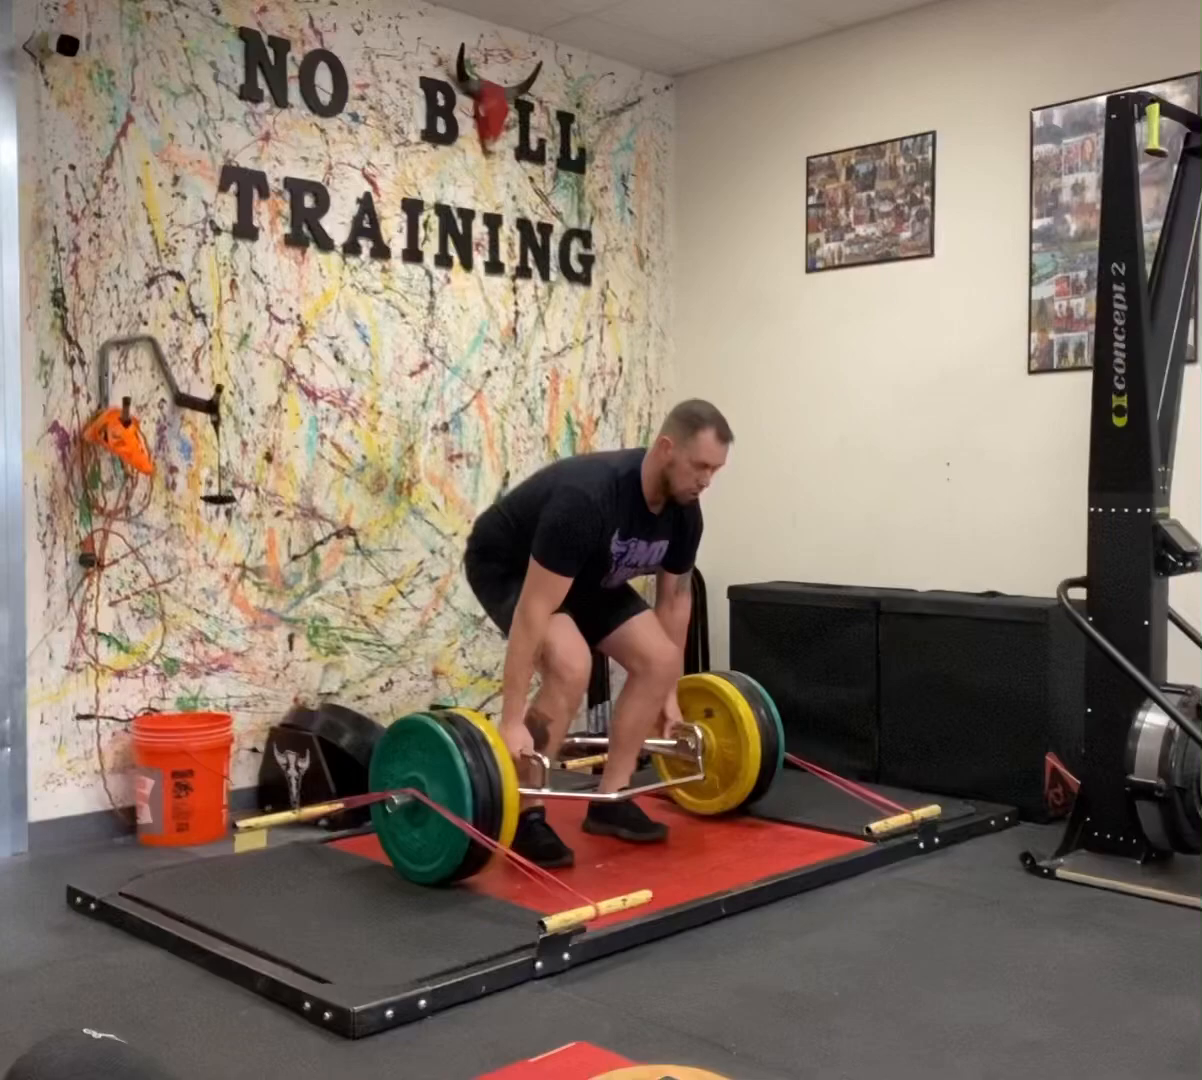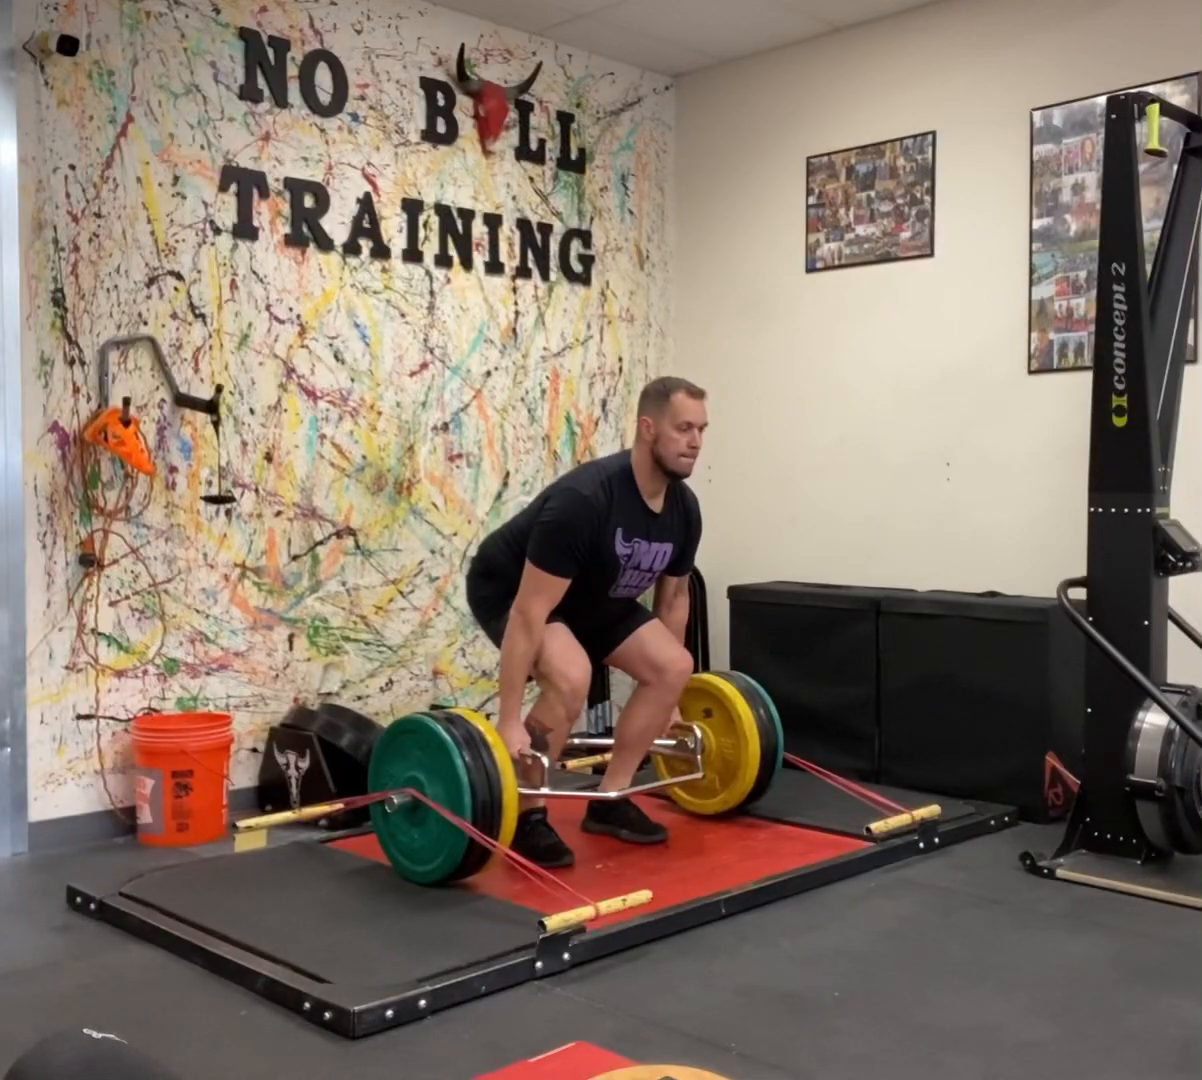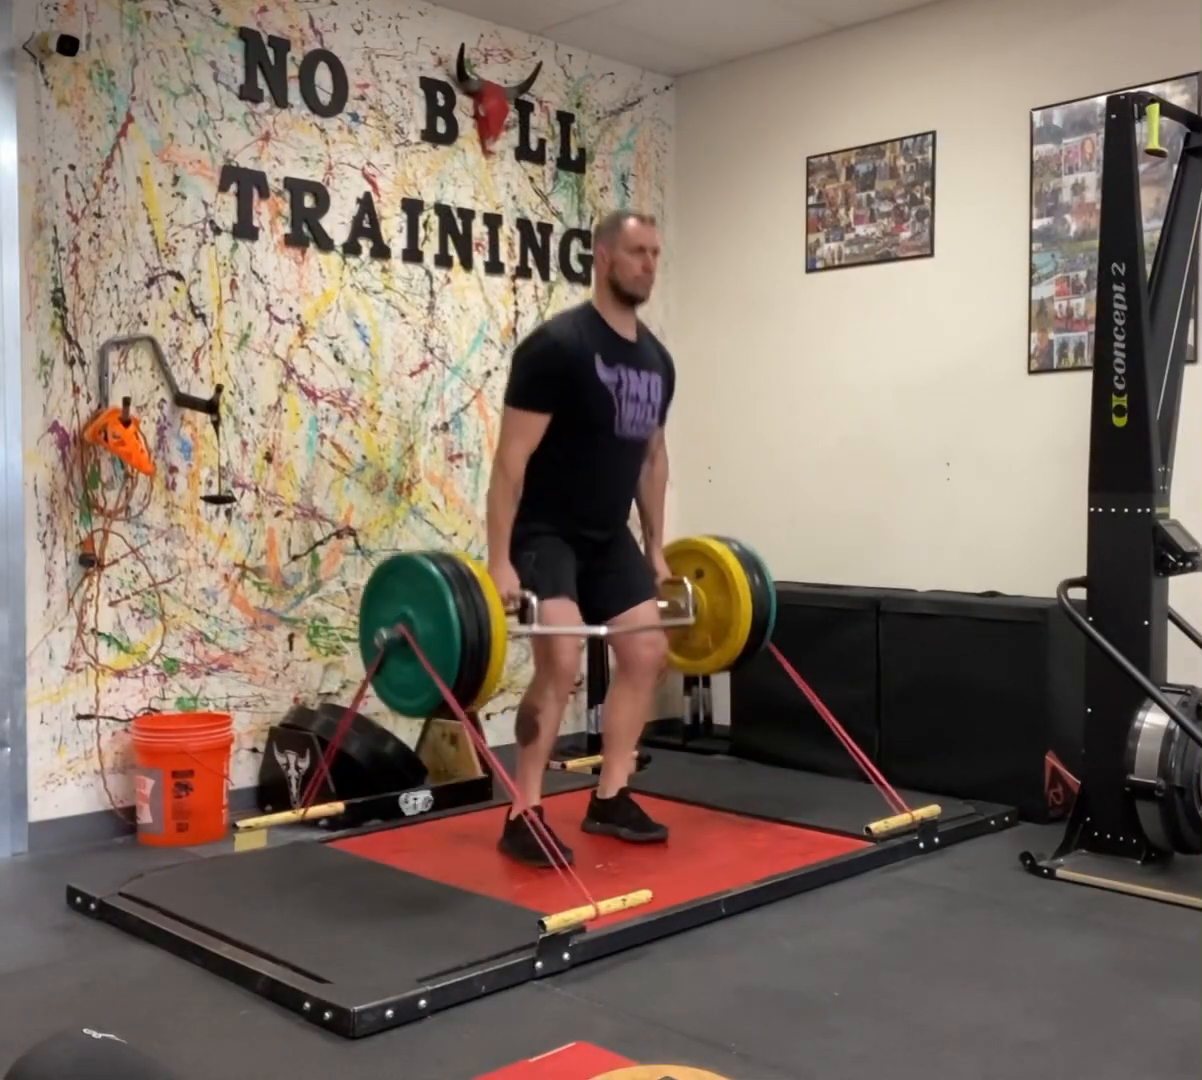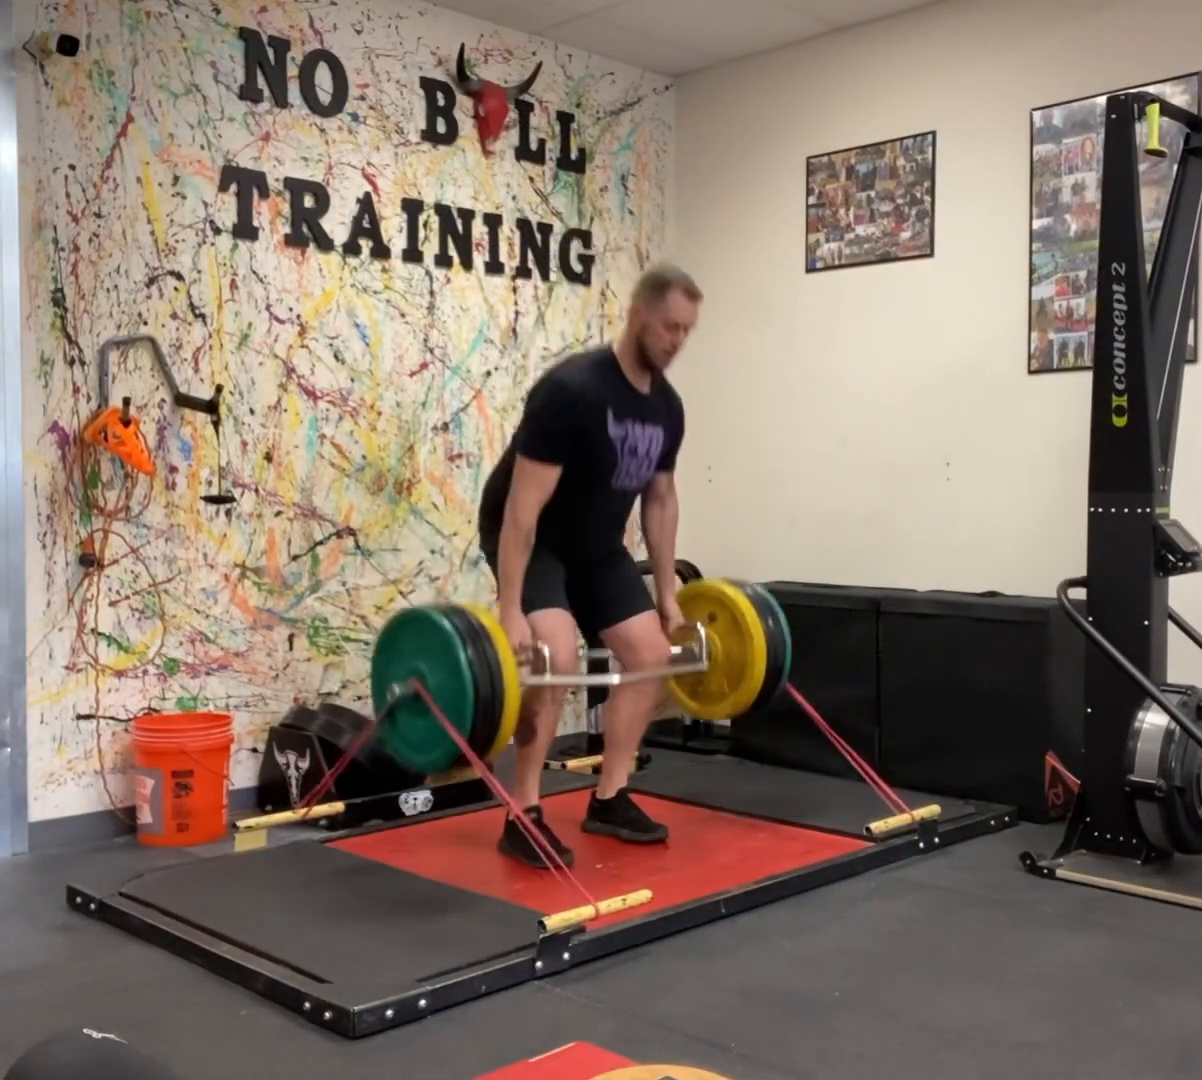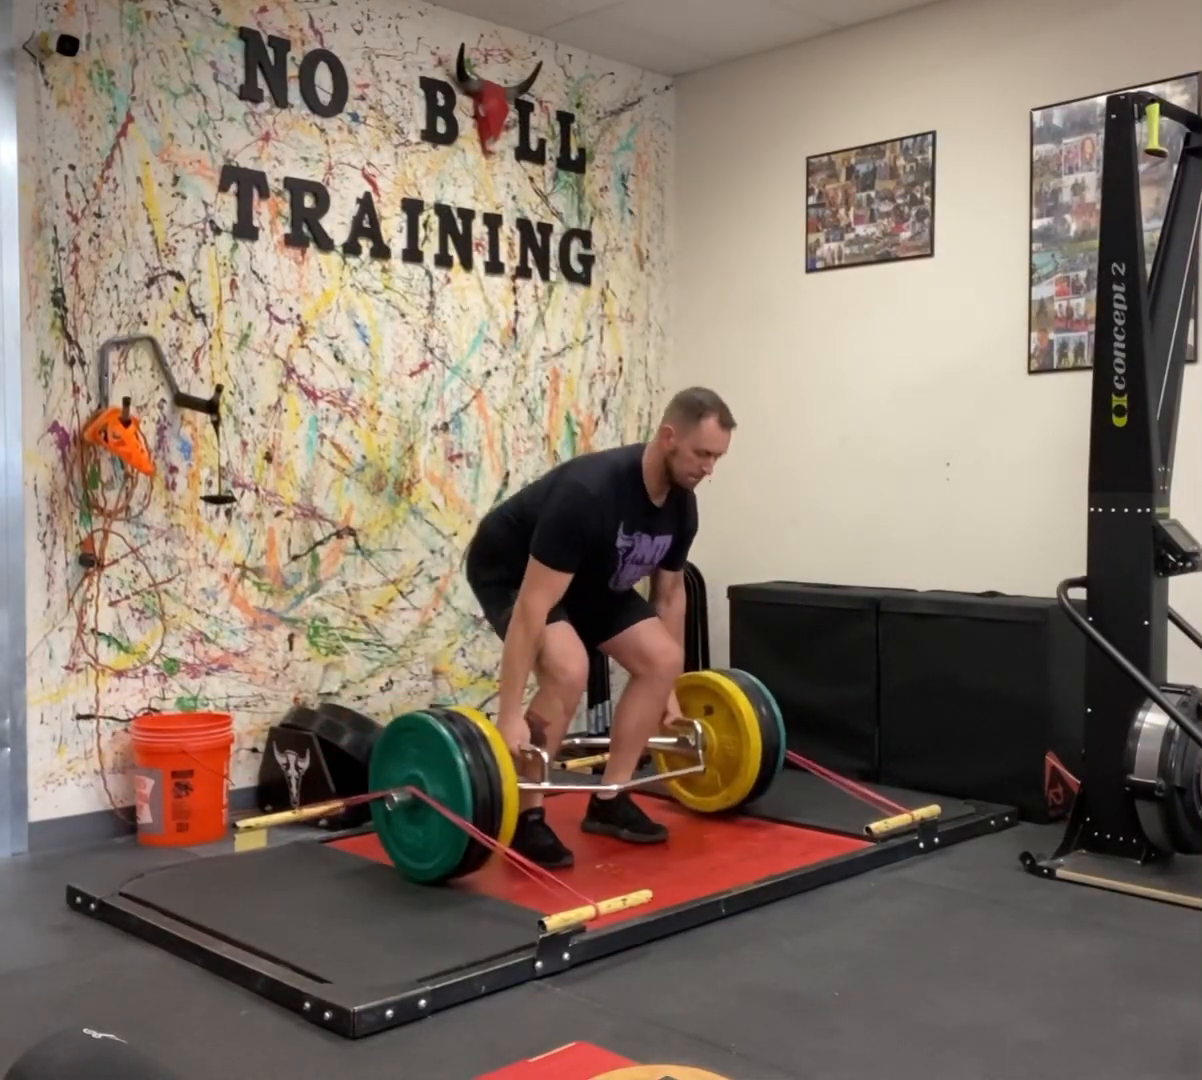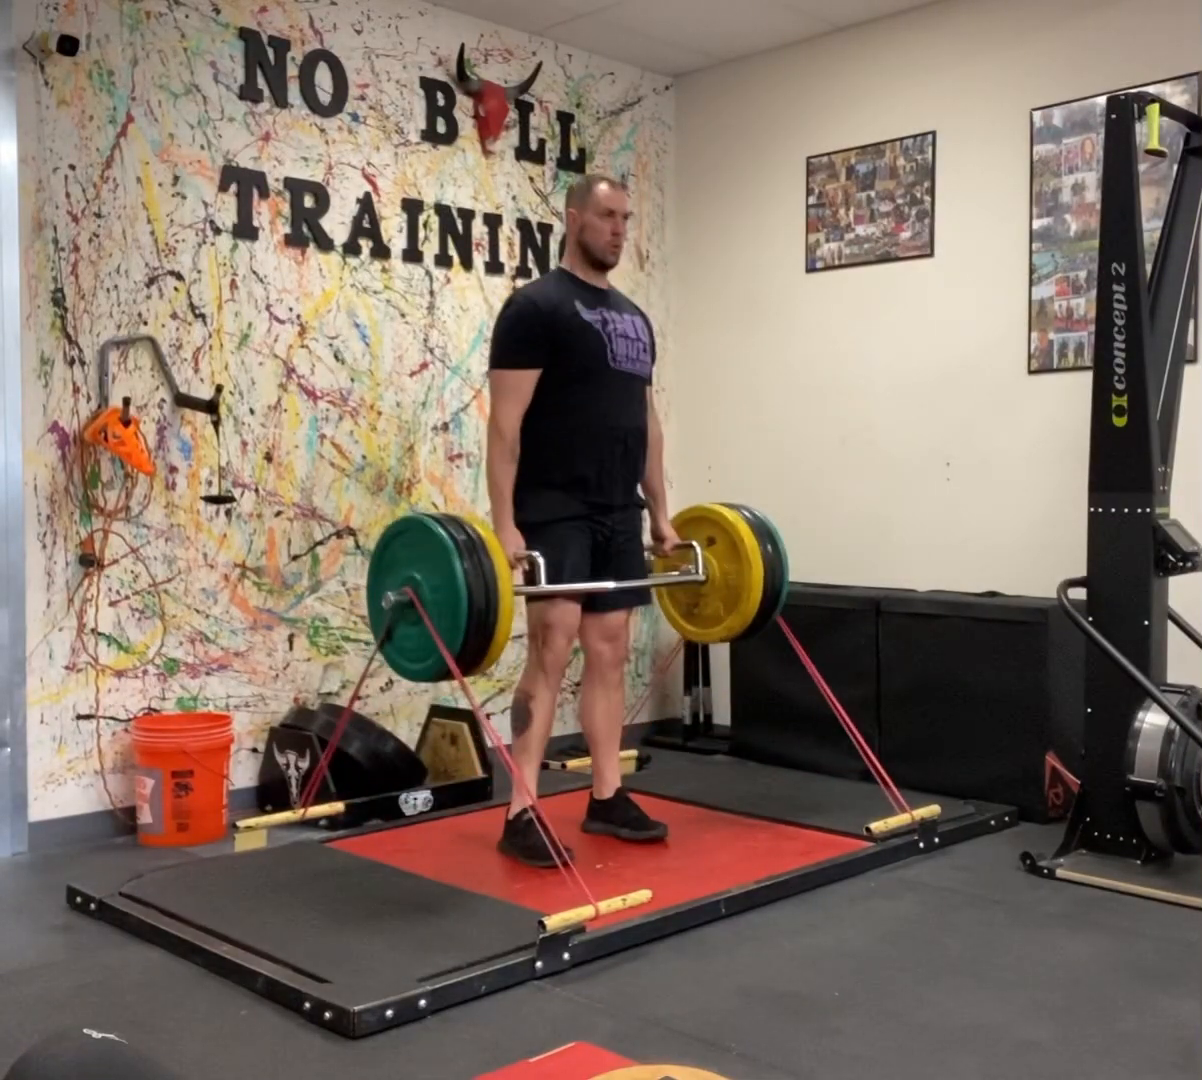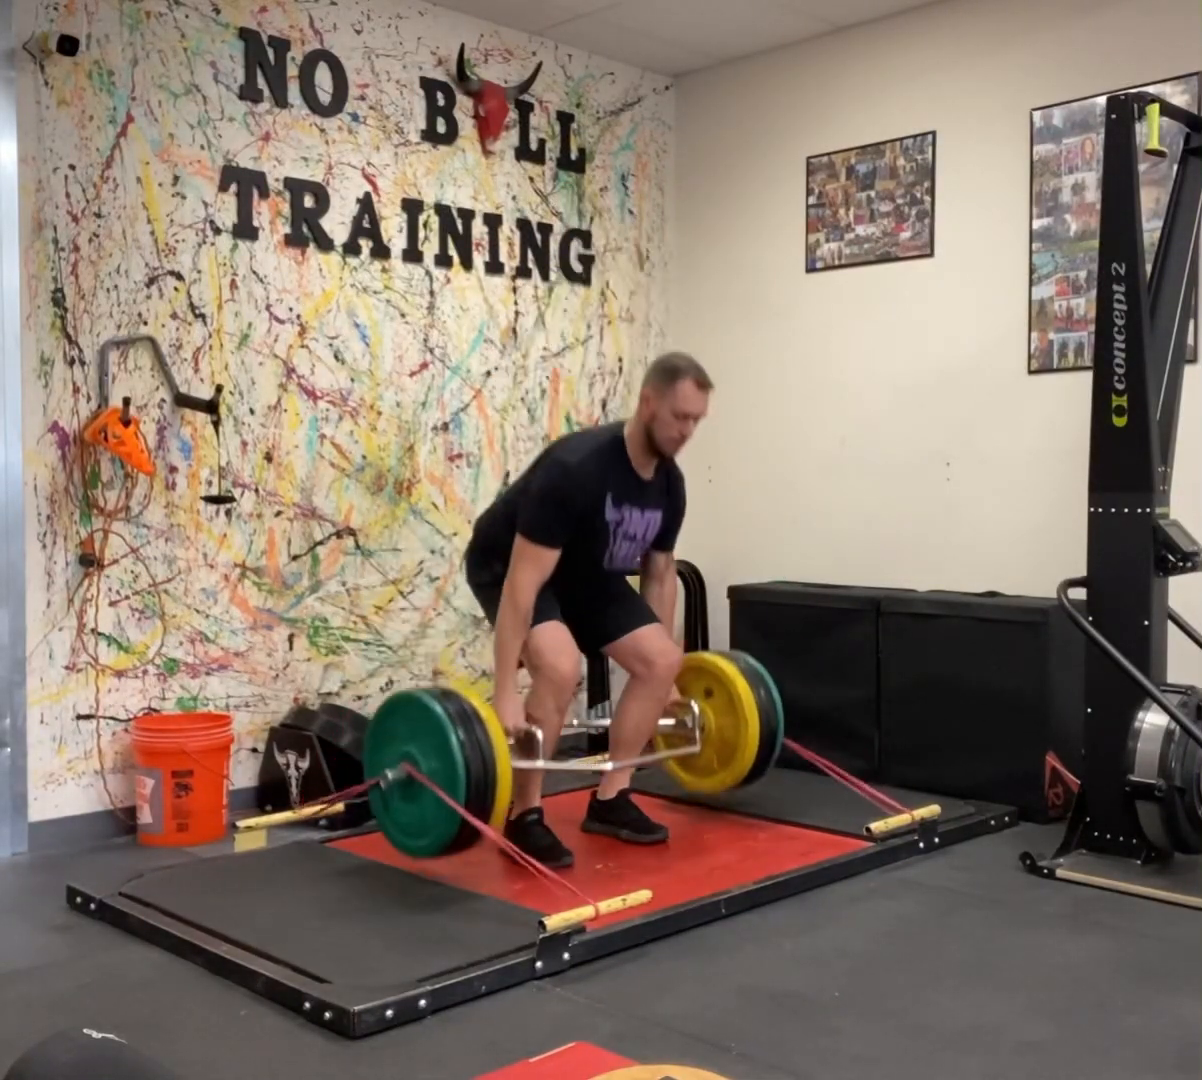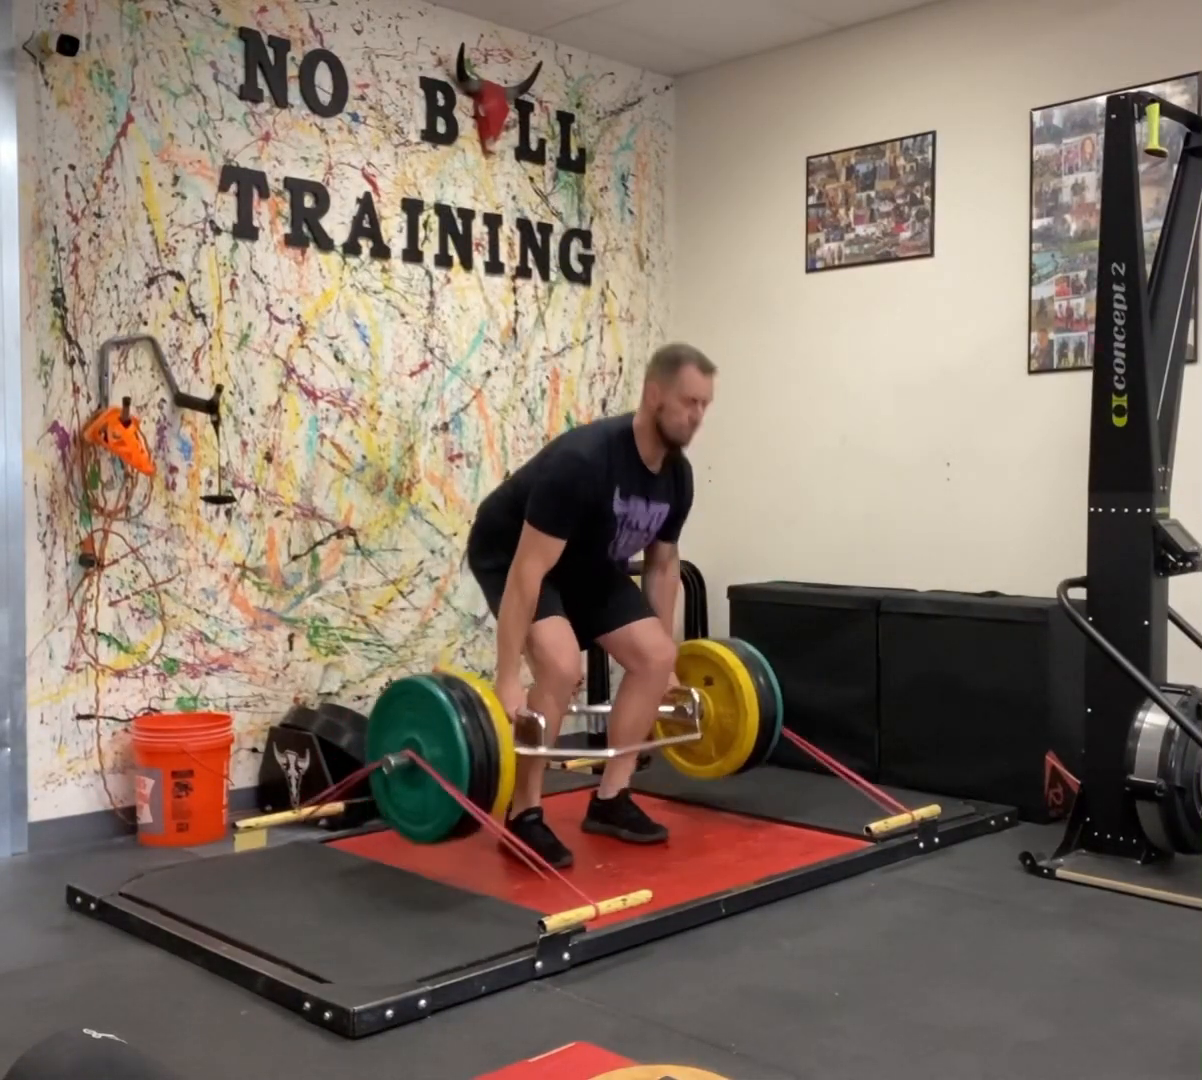
dt=0.7s
person 1, frame 1
left shoulder: (684, 511)
right shoulder: (587, 498)
left elbow: (675, 596)
right elbow: (533, 610)
left wrist: (671, 697)
right wrist: (511, 721)
right hip: (505, 565)
left knee: (661, 659)
right knee: (571, 666)
left ankle: (609, 800)
right ankle: (525, 817)
person 1, frame 2
left shoulder: (683, 510)
right shoulder: (584, 501)
left elbow: (673, 599)
right elbow: (529, 613)
left wrist: (671, 706)
right wrist: (510, 723)
right hip: (508, 589)
left knee: (673, 667)
right knee: (570, 678)
left ankle: (609, 800)
right ankle: (526, 817)
person 1, frame 3
left shoulder: (656, 358)
right shoulder: (557, 345)
left elbow: (653, 456)
right elbow: (511, 457)
left wrist: (656, 549)
right wrist: (499, 565)
left hip: (609, 536)
right hip: (542, 531)
left knee: (647, 653)
right knee: (561, 661)
left ankle: (610, 799)
right ankle: (523, 816)
person 1, frame 4
left shoulder: (667, 405)
right shoulder: (570, 391)
left elbow: (661, 499)
right elbow: (523, 506)
left wrist: (668, 594)
right wrist: (509, 613)
left hip: (597, 546)
right hip: (536, 543)
left knee: (651, 654)
right knee: (558, 658)
left ankle: (608, 798)
right ankle: (523, 817)
person 1, frame 5
left shoulder: (681, 506)
right shoulder: (589, 494)
left elbow: (669, 594)
right elbow: (533, 607)
left wrist: (672, 694)
right wrist: (511, 717)
right hip: (509, 568)
left knee: (662, 661)
right knee: (568, 670)
left ankle: (609, 800)
right ankle: (526, 819)
person 1, frame 6
left shoulder: (633, 316)
right shoulder: (536, 305)
left elbow: (647, 419)
right elbow: (505, 419)
left wrist: (660, 513)
right wrist: (505, 525)
left hip: (619, 511)
right hip: (554, 511)
left knee: (608, 652)
right knee: (552, 650)
left ankle: (606, 798)
right ankle: (521, 813)
person 1, frame 7
left shoulder: (669, 484)
right shoulder: (575, 469)
left elbow: (659, 574)
right elbow: (523, 581)
left wrist: (667, 661)
right wrist: (505, 695)
left hip: (589, 577)
right hip: (506, 567)
left knee: (662, 662)
right knee: (561, 668)
left ankle: (609, 800)
right ankle: (523, 816)
person 1, frame 8
left shoulder: (676, 475)
right shoulder: (582, 460)
left elbow: (663, 565)
right elbow: (528, 571)
left wrist: (669, 668)
right wrist: (507, 681)
left hip: (589, 563)
right hip: (510, 552)
left knee: (654, 656)
right knee: (561, 667)
left ankle: (609, 799)
right ankle: (523, 816)
